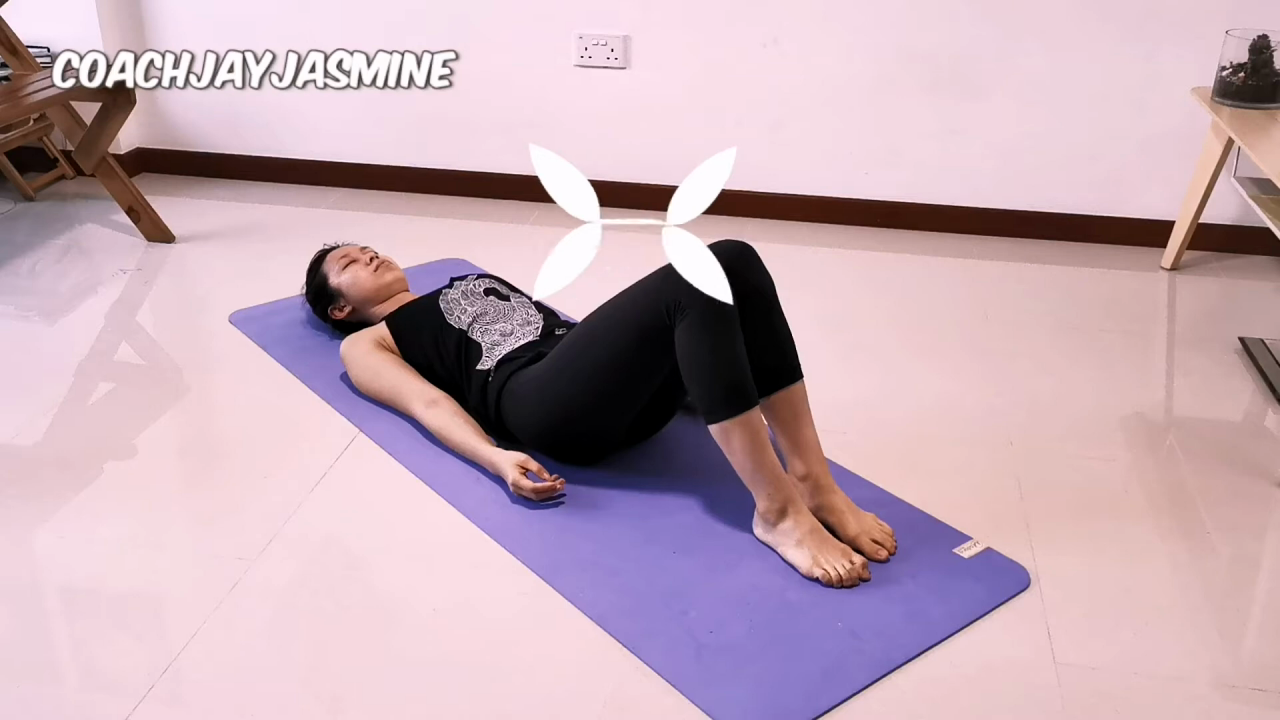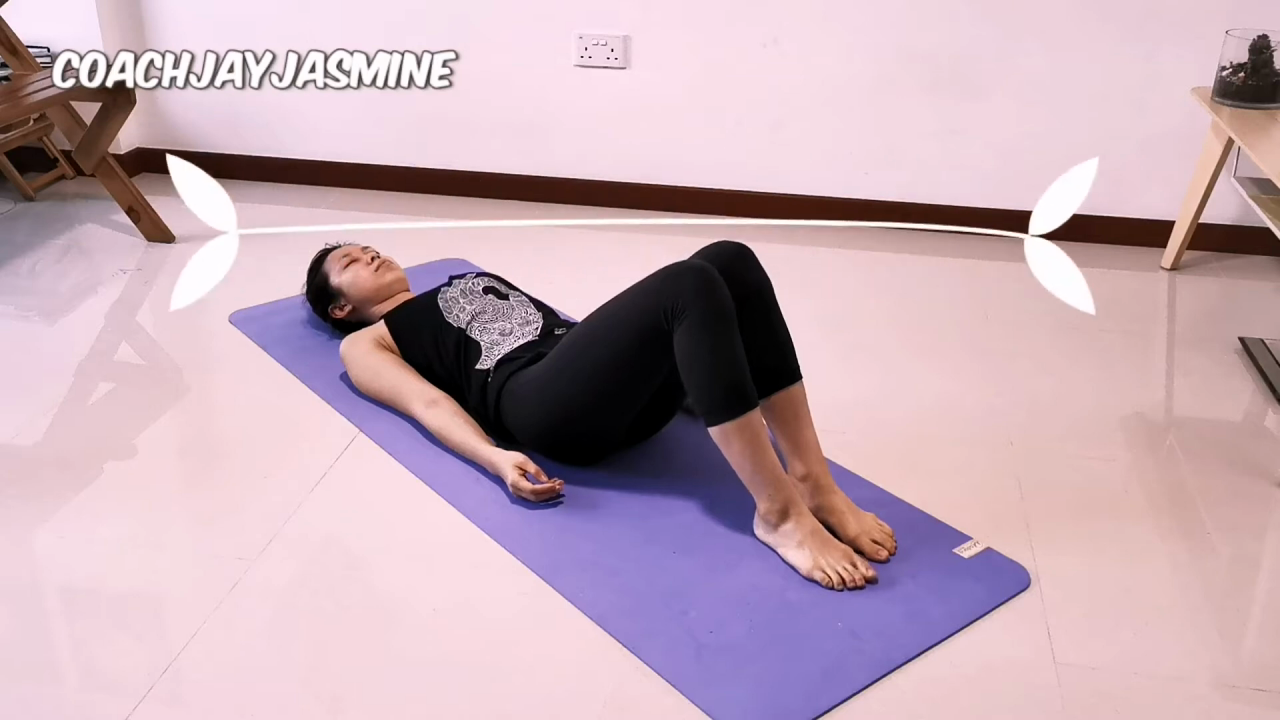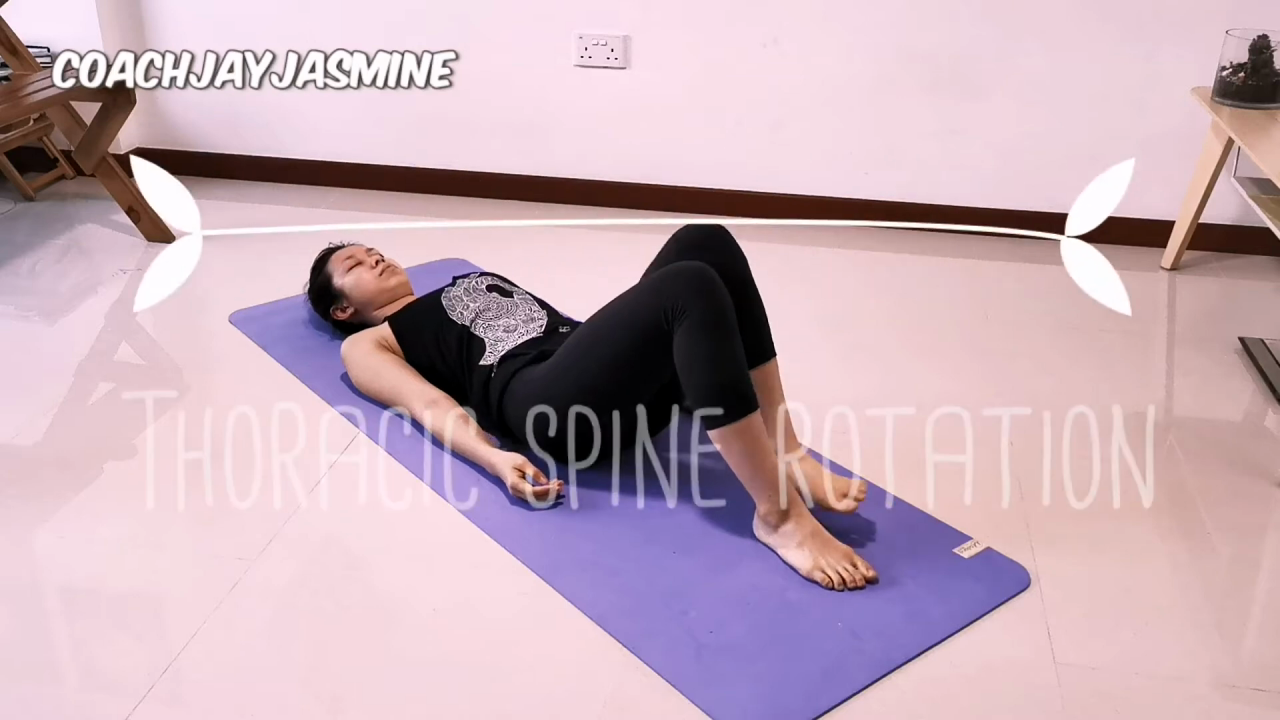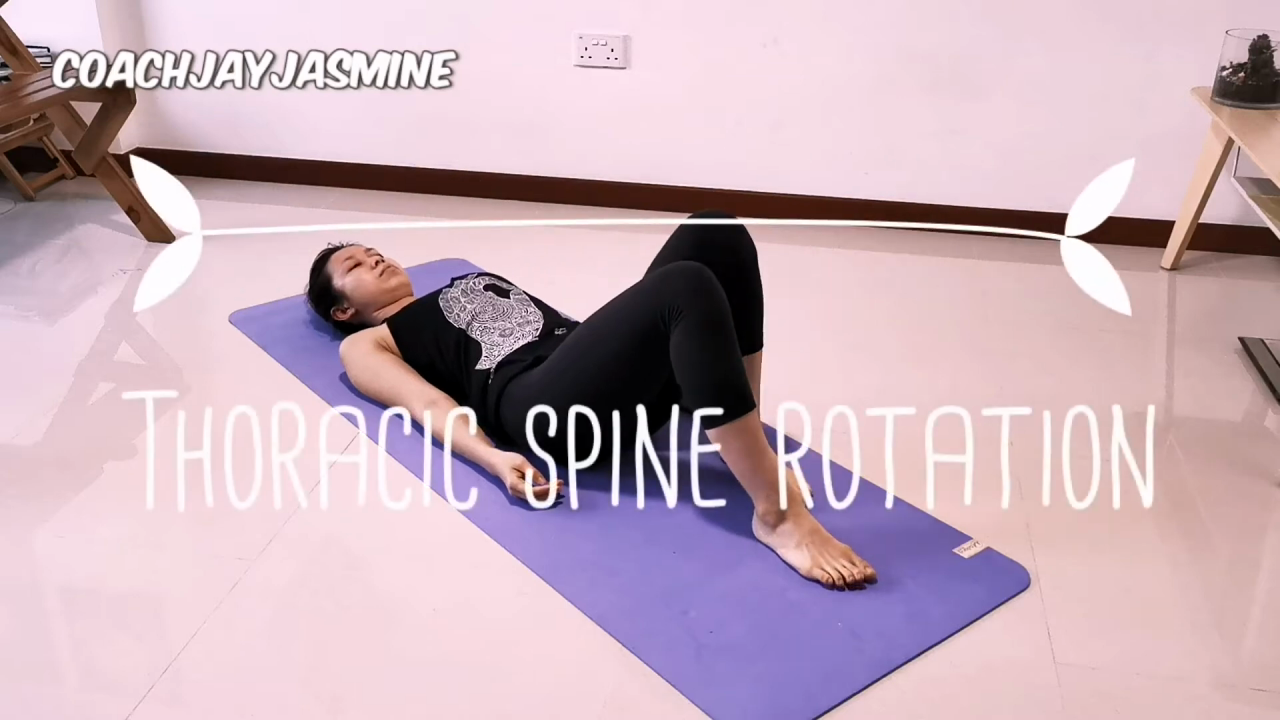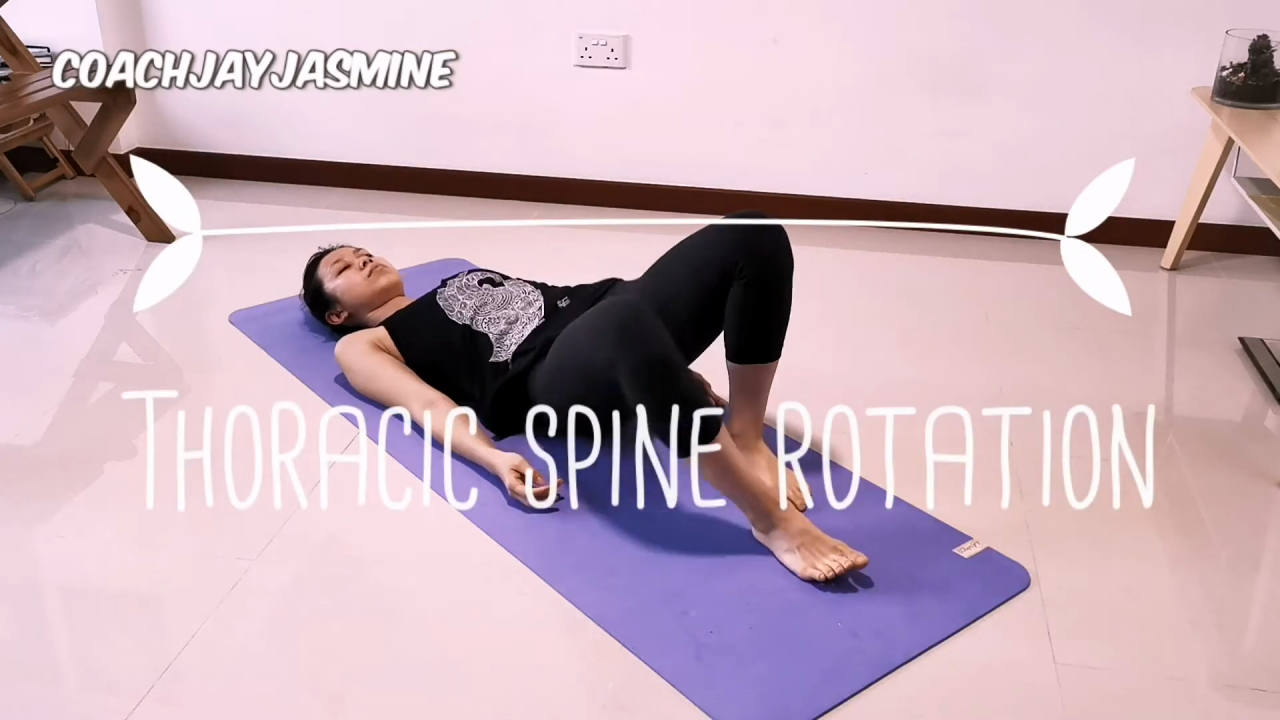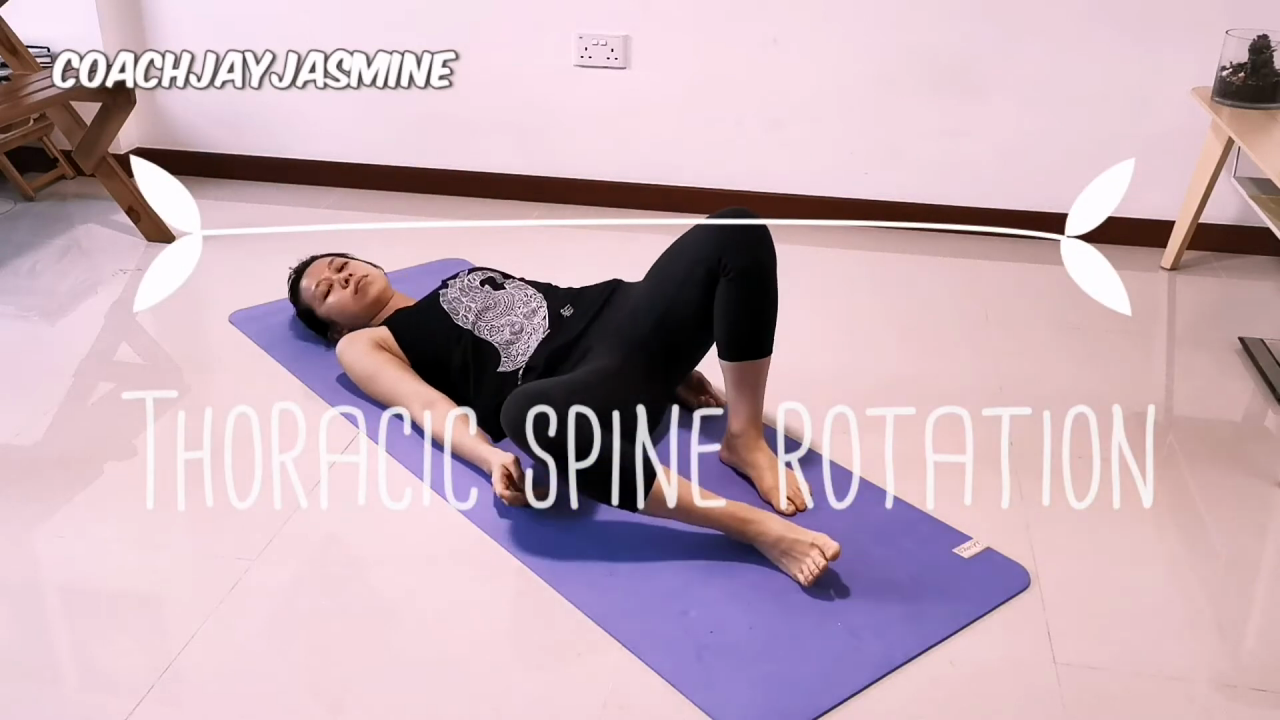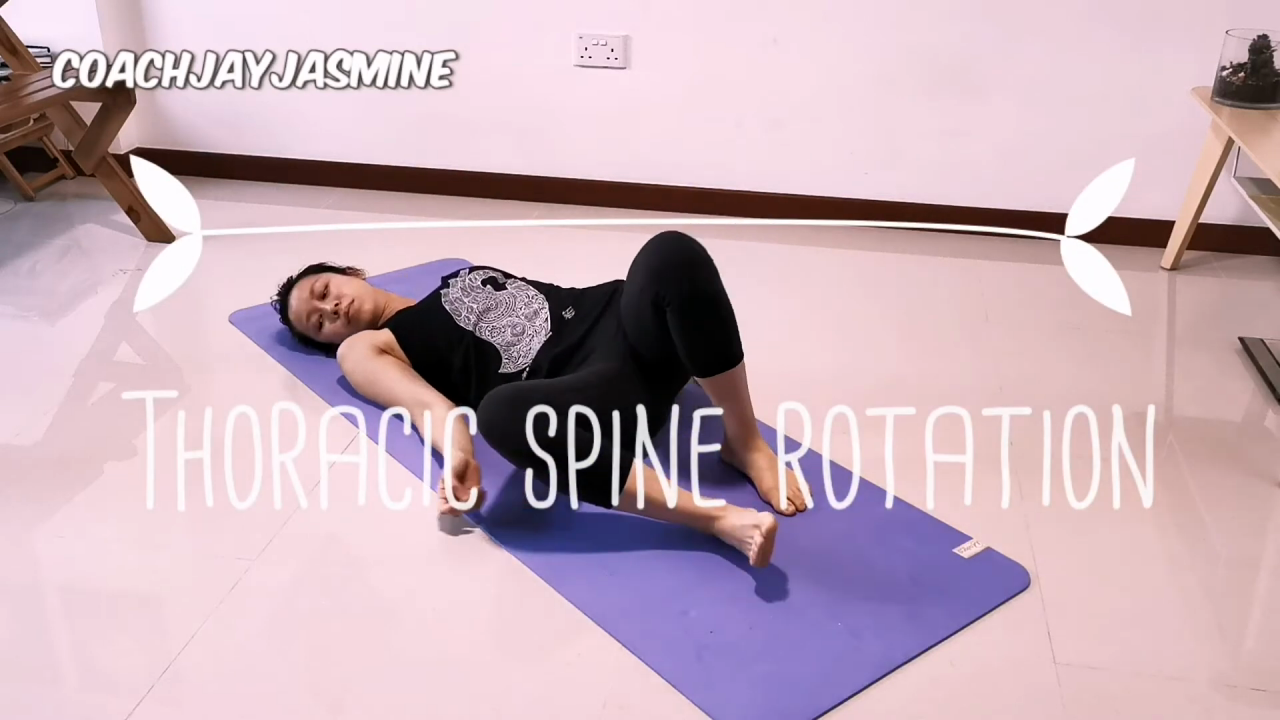
dt=0.4s
person 1, frame 1
left shoulder: (471, 280)
right shoulder: (366, 345)
right elbow: (429, 403)
right wrist: (498, 459)
left hip: (616, 388)
right hip: (545, 403)
left knee: (731, 260)
right knee: (691, 282)
left ankle: (813, 483)
right ankle: (779, 513)
person 1, frame 2
left shoulder: (469, 281)
right shoulder: (366, 345)
right elbow: (428, 402)
right wrist: (495, 459)
left hip: (614, 385)
right hip: (543, 402)
left knee: (730, 260)
right knee: (690, 284)
left ankle: (814, 484)
right ankle: (780, 514)
person 1, frame 3
left shoulder: (473, 279)
right shoulder: (367, 345)
right elbow: (427, 404)
right wrist: (495, 459)
left hip: (619, 377)
right hip: (546, 397)
left knee: (706, 242)
right knee: (689, 287)
left ankle: (790, 458)
right ankle: (780, 516)
person 1, frame 4
left shoulder: (470, 281)
right shoulder: (366, 346)
right elbow: (428, 404)
right wrist: (496, 458)
left hip: (615, 374)
right hip: (543, 400)
left knee: (716, 235)
right knee: (688, 288)
left ankle: (748, 445)
right ankle: (778, 515)
person 1, frame 5
left shoulder: (463, 283)
right shoulder: (361, 347)
right elbow: (428, 407)
left wrist: (667, 365)
right wrist: (497, 461)
right hip: (557, 379)
left knee: (757, 237)
right knee: (624, 325)
left ankle: (747, 441)
right ankle: (772, 521)
person 1, frame 6
left shoulder: (463, 278)
right shoulder: (363, 345)
right elbow: (428, 408)
left wrist: (670, 365)
right wrist: (491, 460)
right hip: (579, 383)
left knee: (736, 235)
right knee: (525, 413)
left ankle: (744, 440)
right ankle: (754, 525)
person 1, frame 7
left shoulder: (459, 277)
right shoulder: (364, 350)
right elbow: (429, 407)
left wrist: (691, 328)
right wrist: (458, 459)
left hip: (621, 321)
right hip: (593, 388)
left knee: (672, 255)
right knee: (502, 412)
left ankle: (745, 442)
right ankle: (719, 518)
